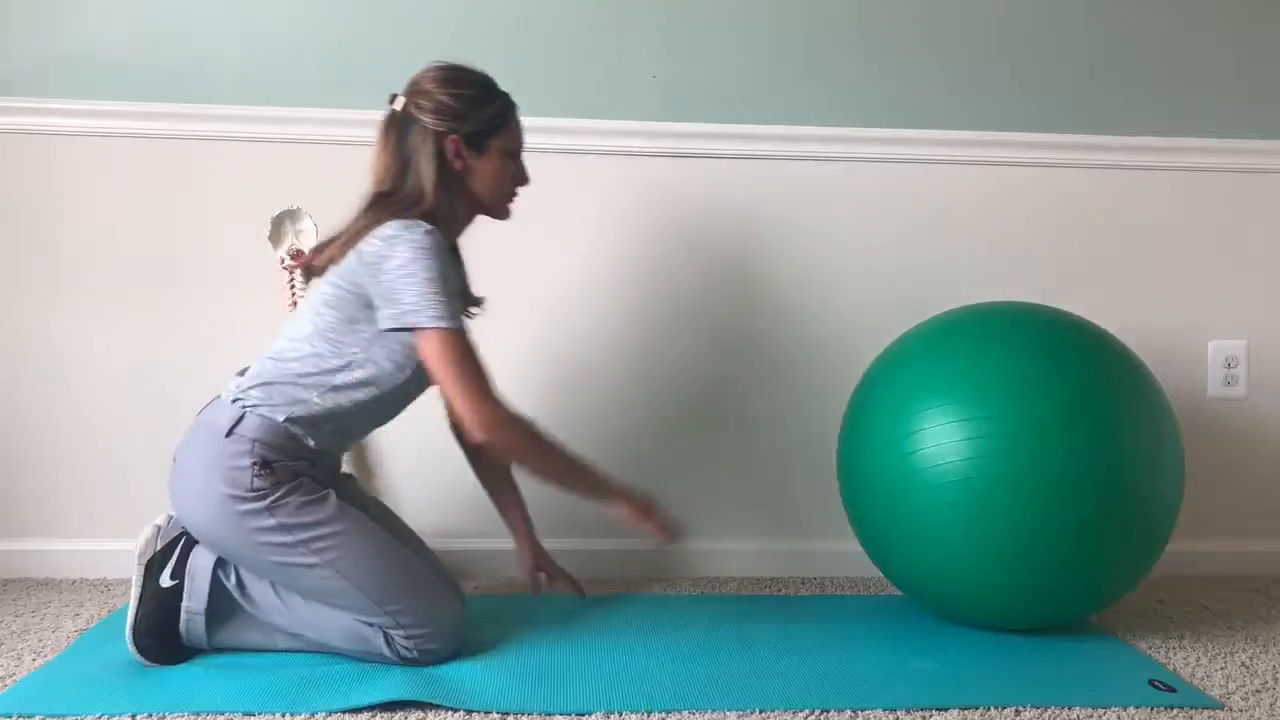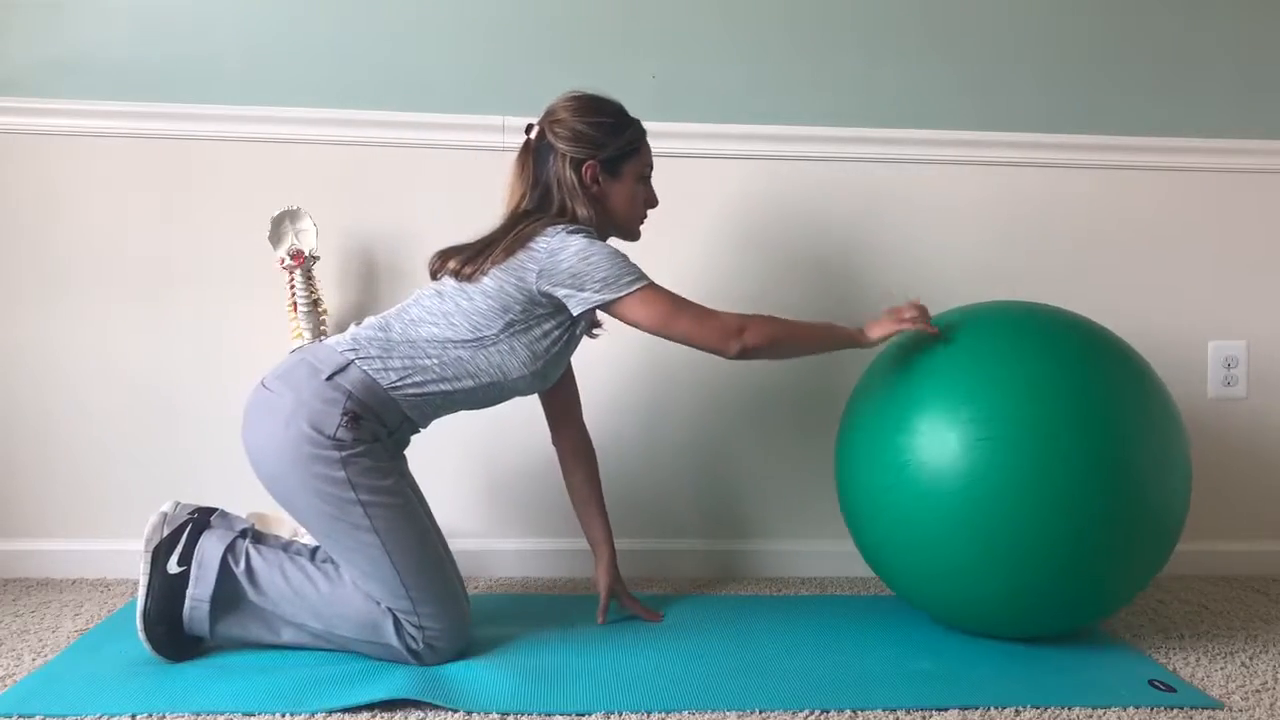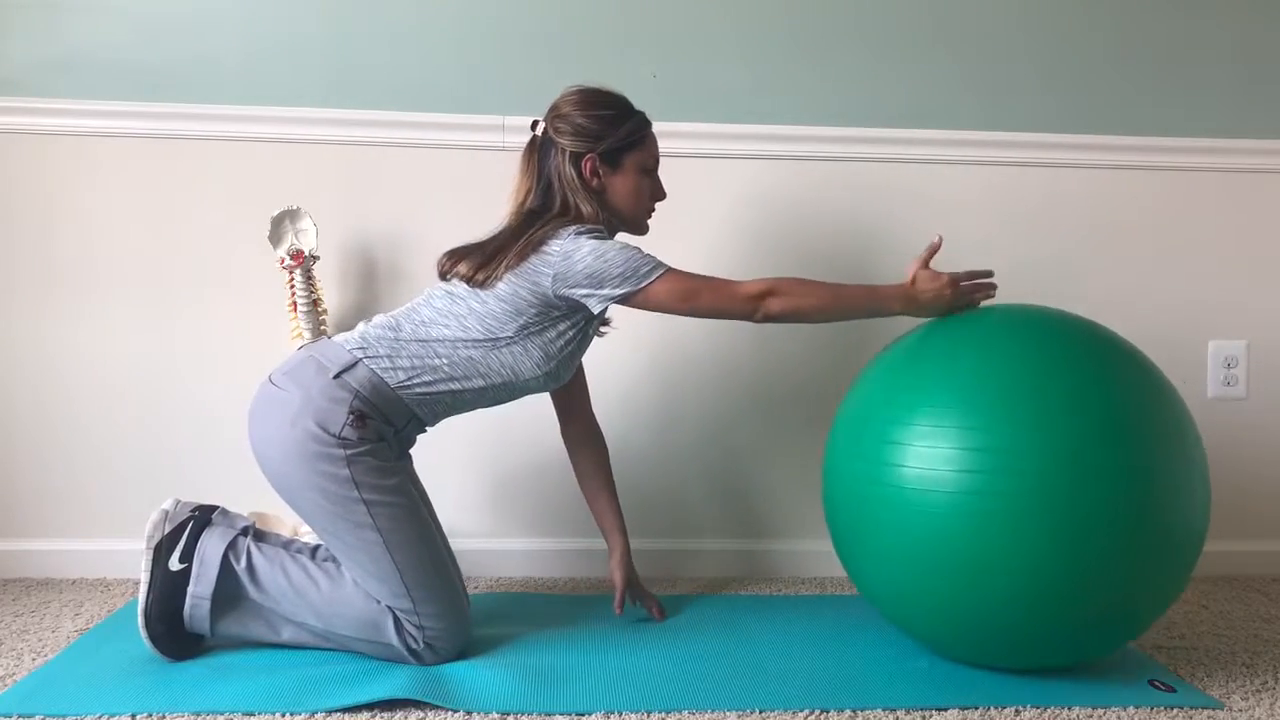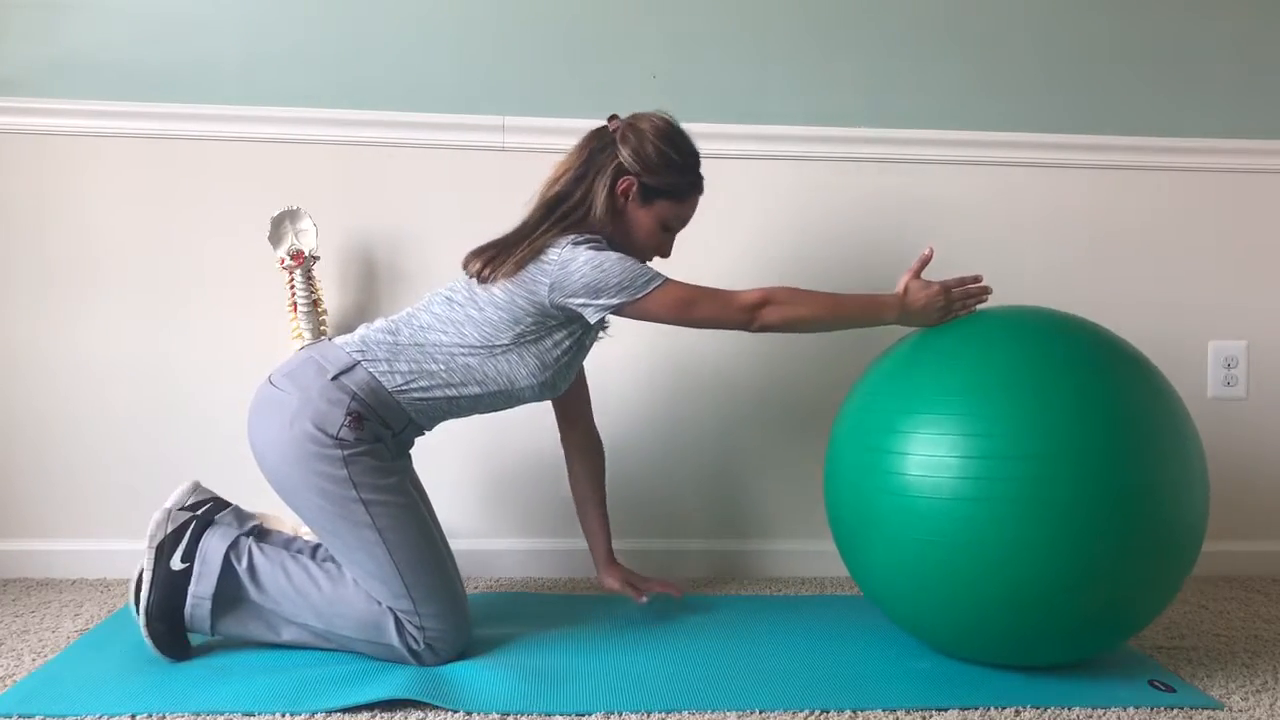
dt=1s
person 1, frame 1
left shoulder: (416, 241)
right shoulder: (410, 248)
left elbow: (474, 418)
right elbow: (485, 424)
left wrist: (526, 536)
right wrist: (613, 495)
left hip: (276, 465)
right hip: (239, 470)
left knee: (426, 596)
right knee: (430, 627)
left ankle: (204, 559)
right ankle: (195, 597)
person 1, frame 2
left shoulder: (545, 263)
right shoulder: (568, 254)
left elbow: (570, 435)
right elbow: (730, 336)
left wrist: (607, 565)
right wrist: (864, 332)
left hip: (324, 418)
right hip: (317, 420)
left knee: (419, 598)
right knee: (434, 631)
left ankle: (217, 547)
right ankle: (207, 577)
person 1, frame 3
left shoulder: (558, 261)
right shoulder: (582, 257)
left elbow: (579, 427)
right elbow: (757, 302)
left wrist: (621, 554)
right wrist: (908, 298)
left hip: (329, 411)
right hip: (322, 417)
left knee: (407, 589)
right knee: (435, 631)
left ankle: (215, 543)
right ankle: (207, 573)
person 1, frame 4
left shoulder: (562, 265)
right shoulder: (583, 266)
left elbow: (577, 427)
right elbow: (755, 310)
left wrist: (606, 562)
right wrist: (901, 308)
left hip: (329, 412)
right hip: (321, 421)
left knee: (401, 587)
right knee: (434, 632)
left ankle: (215, 538)
right ankle: (204, 569)
